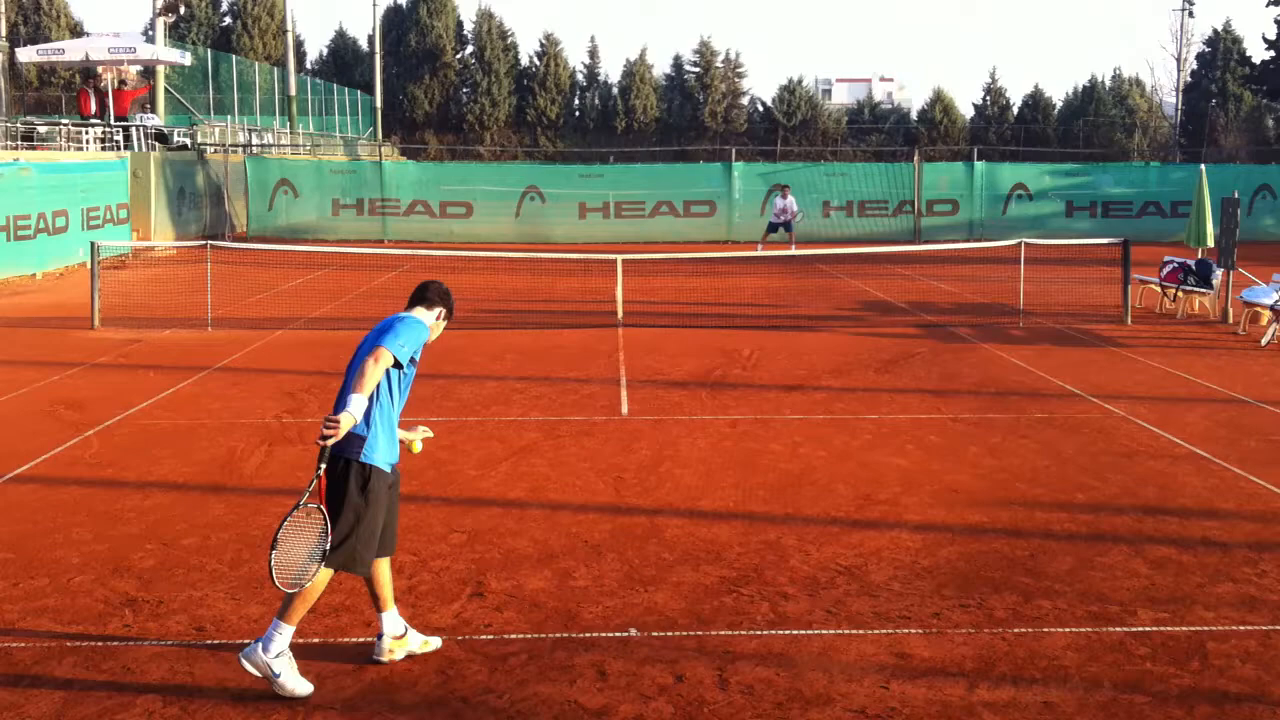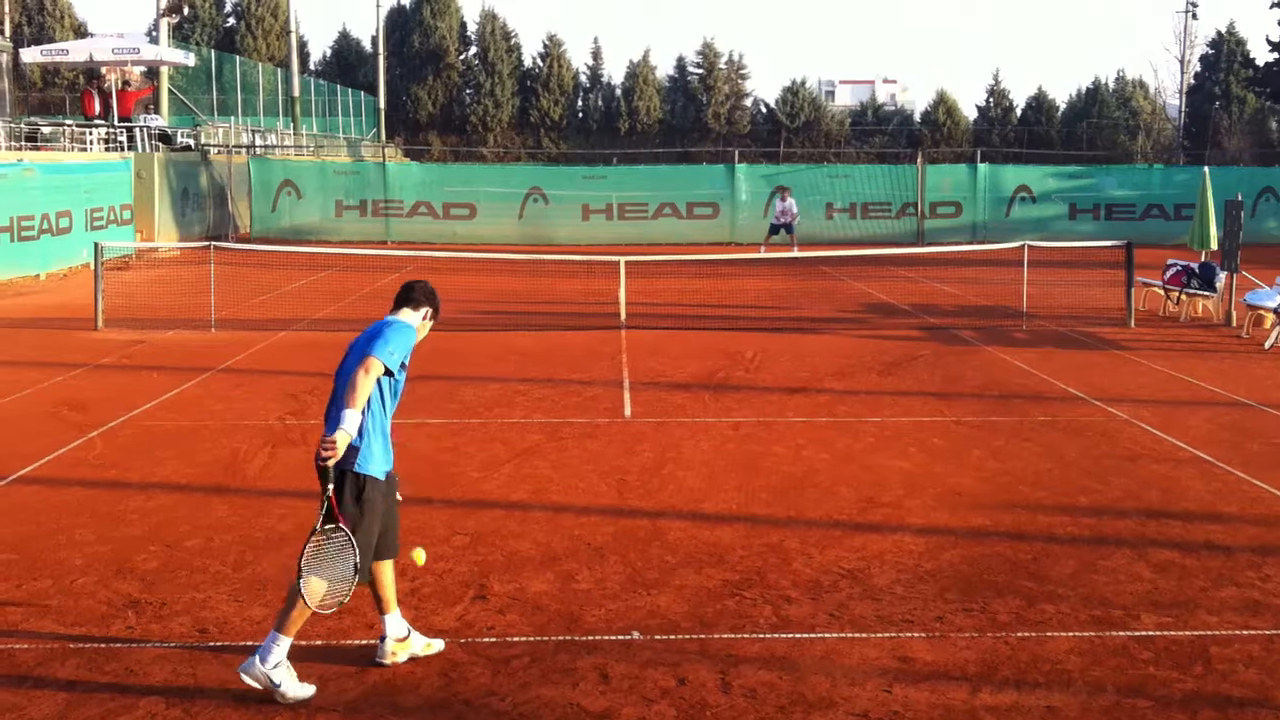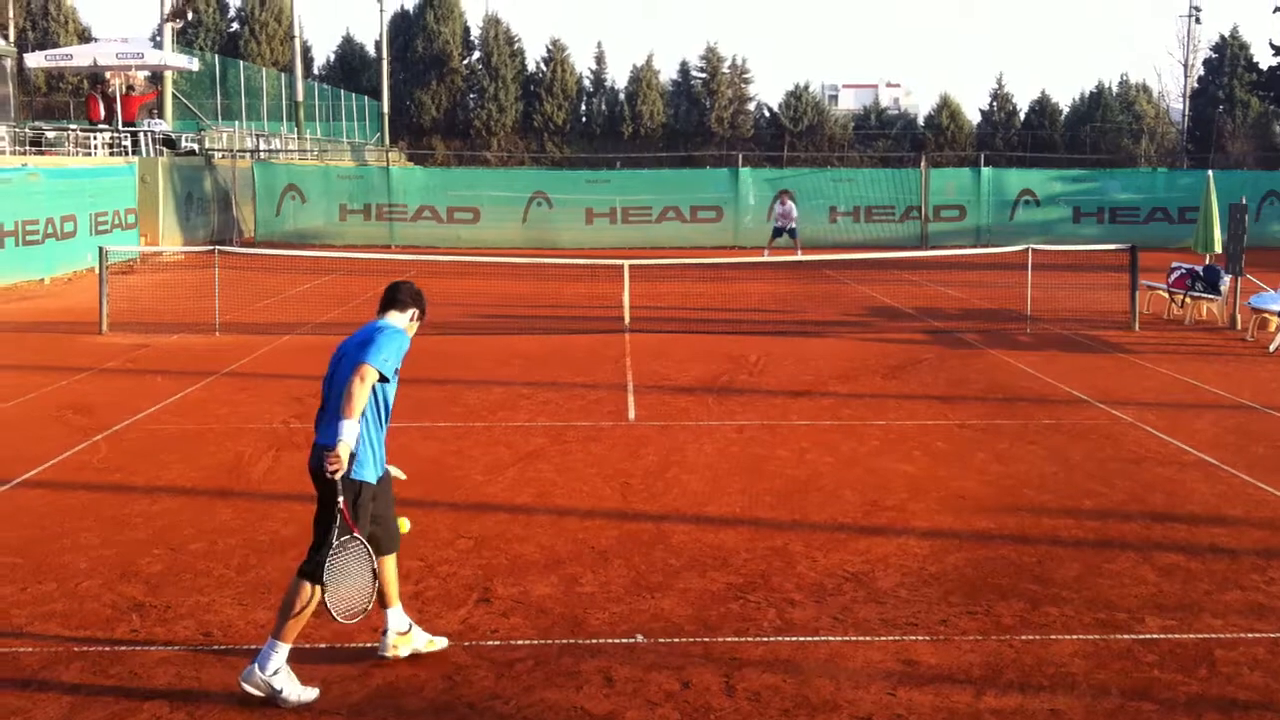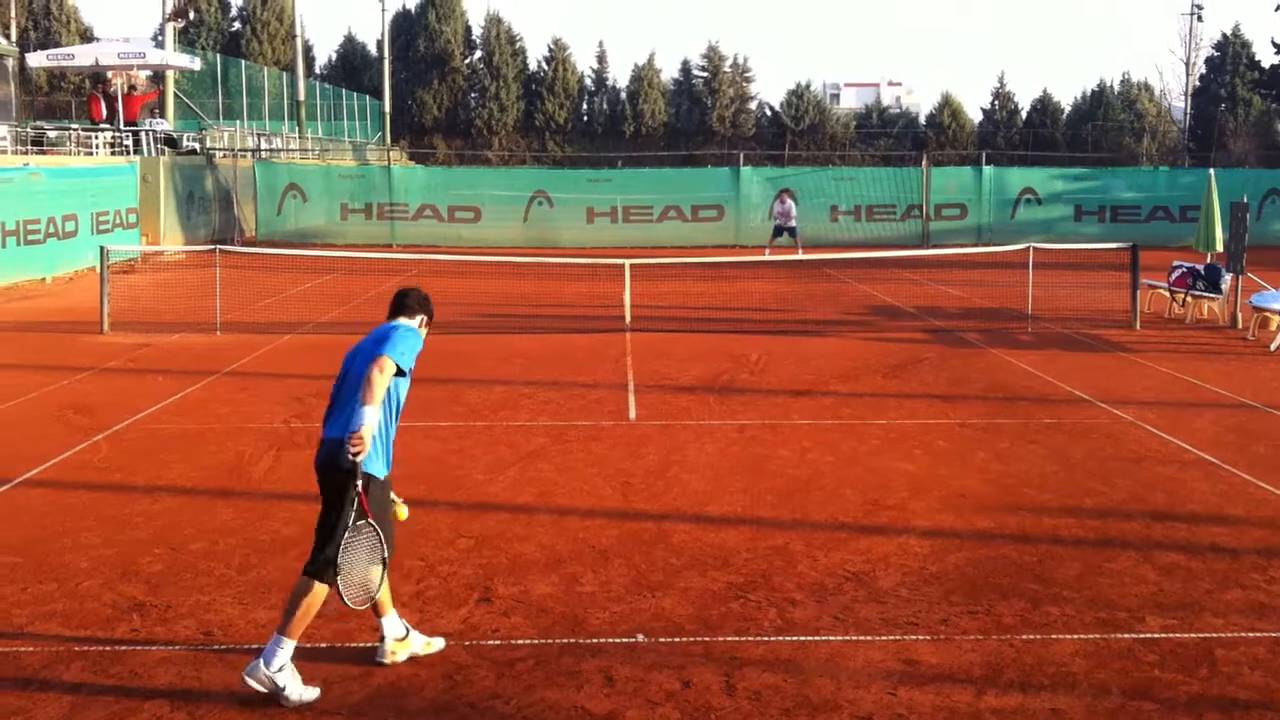
dt=0.2s
person 1, frame 1
left shoulder: (390, 328)
right shoulder: (412, 326)
right elbow: (375, 362)
left wrist: (402, 435)
right wrist: (351, 413)
left hip: (374, 455)
right hip: (363, 456)
left knee: (379, 543)
right knee: (333, 552)
left ankle: (393, 636)
right ankle: (271, 649)
person 1, frame 2
left shoulder: (373, 334)
right shoulder: (402, 331)
right elbow: (366, 372)
right wrist: (347, 428)
left hip: (367, 462)
right hip: (358, 463)
left knee: (383, 545)
left ankle: (397, 639)
right ankle: (267, 662)
person 1, frame 3
left shoulder: (353, 340)
right shoulder: (393, 335)
right elbow: (361, 380)
right wrist: (346, 444)
left hip: (359, 464)
right hip: (349, 465)
left knee: (382, 539)
right knee: (323, 567)
left ankle: (398, 632)
right ankle: (267, 668)
person 1, frame 4
left shoulder: (368, 343)
right shoulder: (407, 334)
right elbow: (379, 372)
right wrist: (371, 421)
left hip: (342, 453)
right hip: (356, 460)
right knee: (328, 565)
left ankle: (396, 637)
right ankle: (272, 664)
